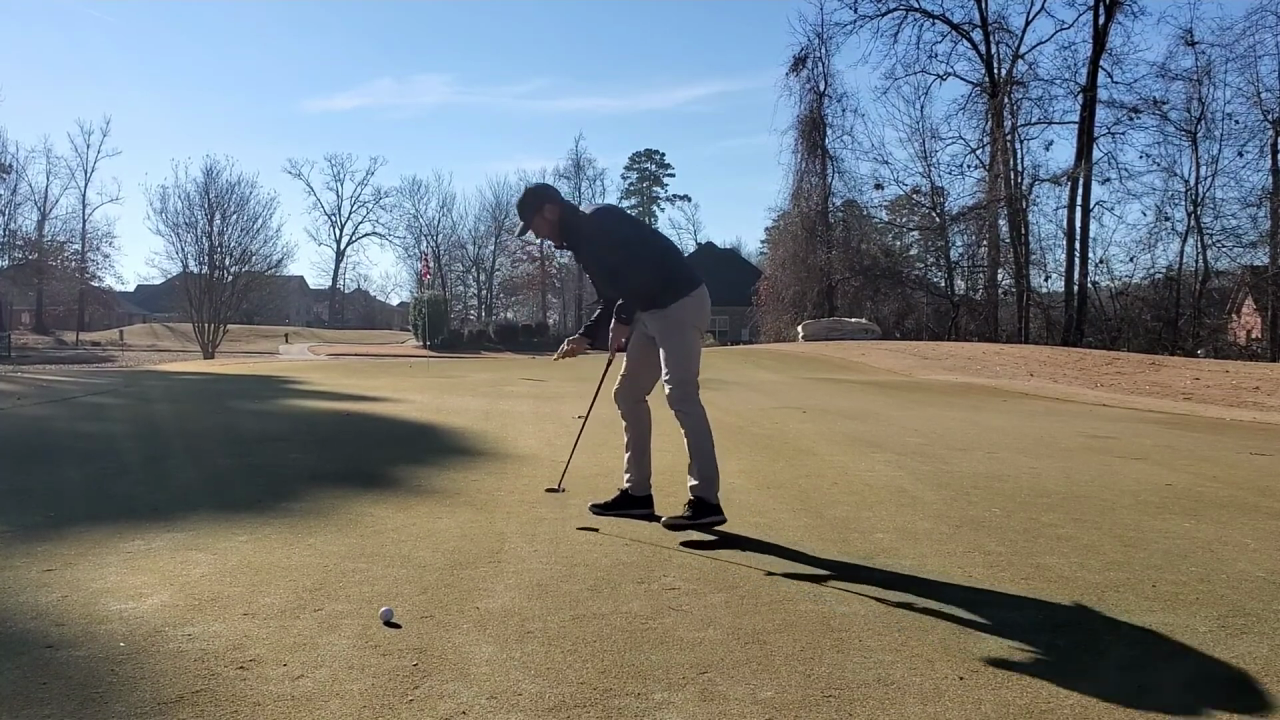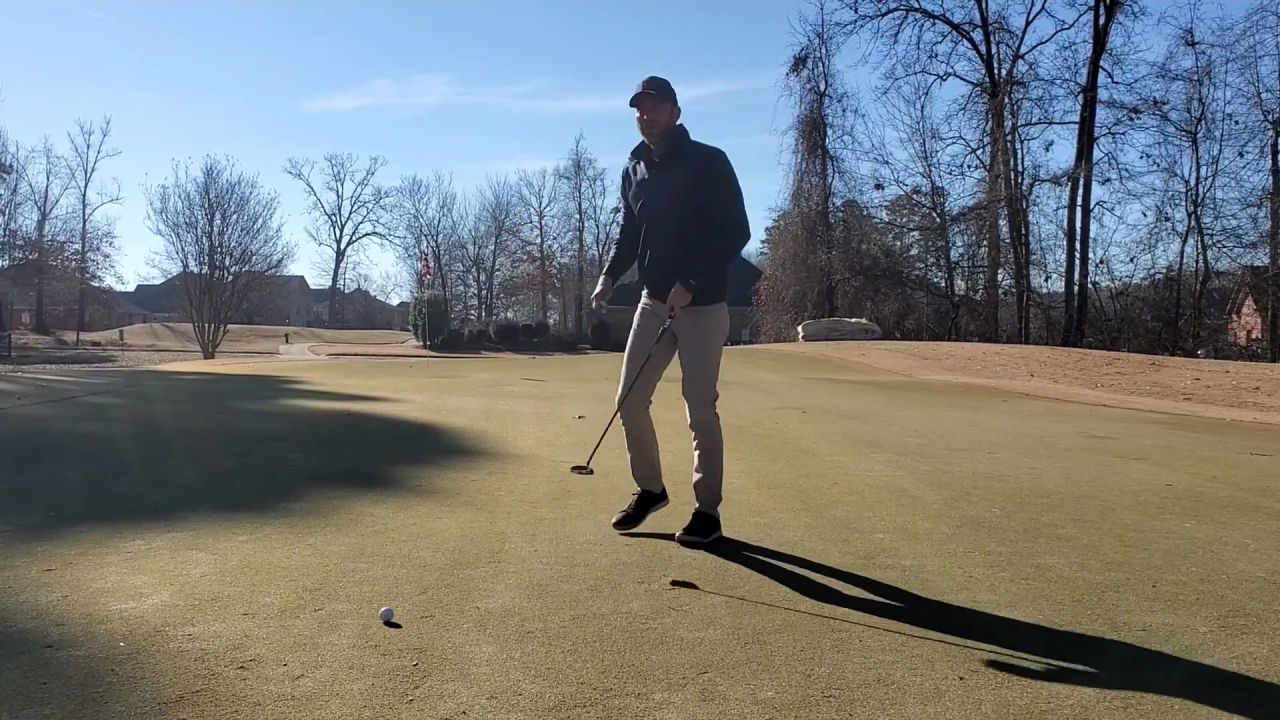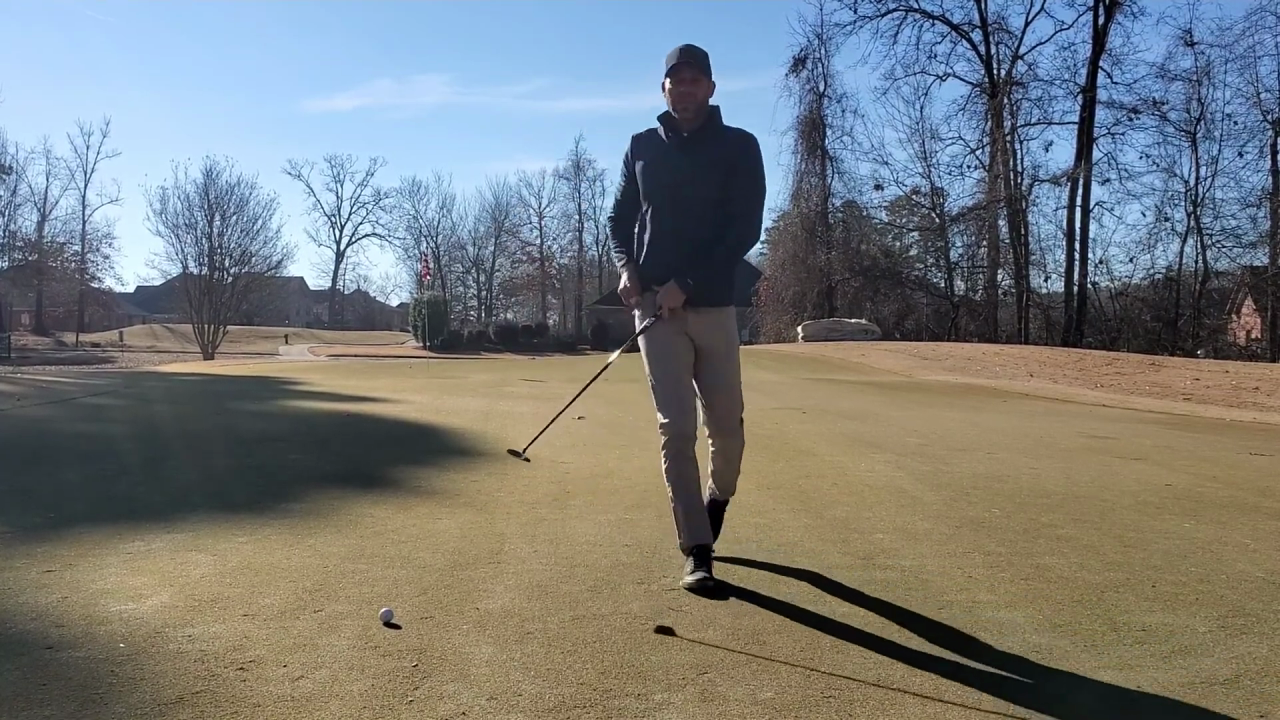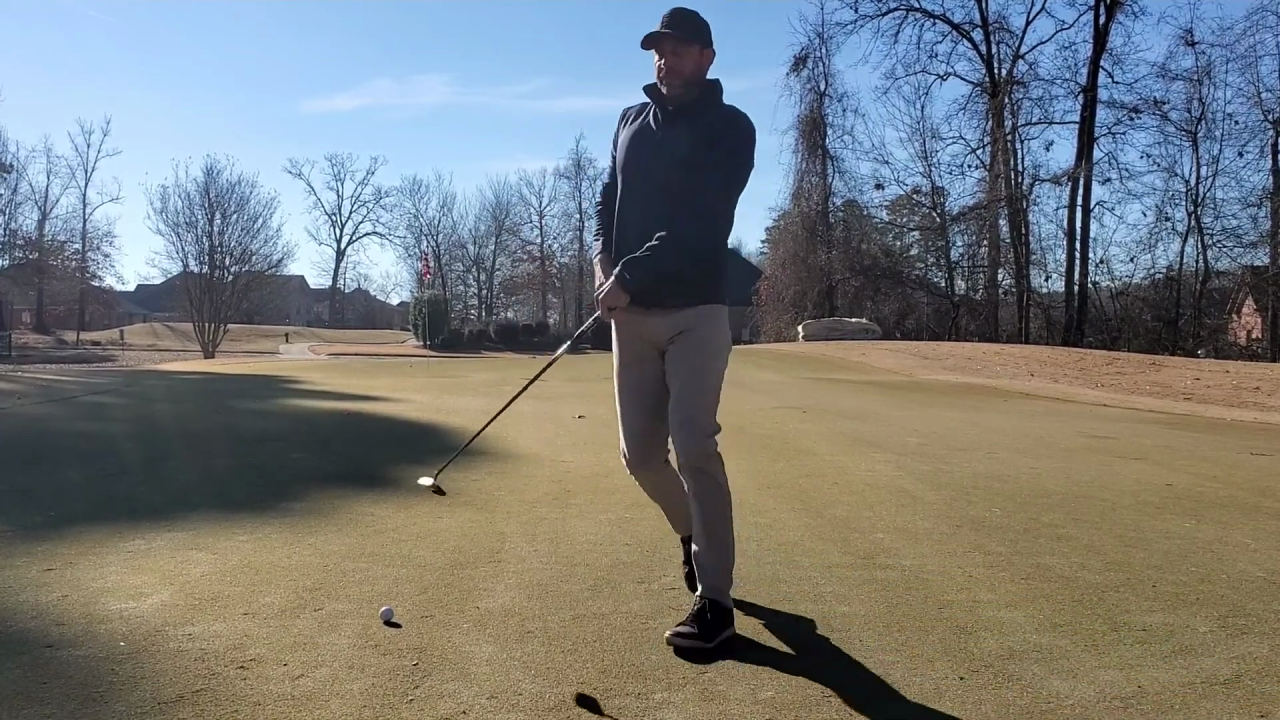
dt=0.5s
person 1, frame 1
left shoulder: (600, 221)
right shoulder: (580, 243)
left elbow: (643, 267)
right elbow: (613, 299)
left wrist: (622, 318)
right wrist: (585, 337)
left hip: (681, 303)
right hip: (651, 312)
left knee: (681, 393)
right knee: (627, 394)
left ankle: (705, 501)
right ankle: (636, 493)
person 1, frame 2
left shoulder: (708, 162)
right shoulder: (634, 171)
left elbow: (736, 233)
left wrist: (691, 284)
right wrist: (609, 277)
left hip: (703, 305)
right hip: (654, 301)
left knee: (700, 409)
right knee: (629, 400)
left ankle: (707, 511)
right ankle: (650, 489)
person 1, frame 3
left shoulder: (739, 147)
right shoulder: (641, 147)
left elbow: (744, 230)
right elbow: (620, 217)
left wrist: (686, 283)
right wrist: (626, 267)
left hip: (714, 307)
right hip: (657, 309)
left knee: (726, 423)
right knee: (676, 429)
left ankle: (718, 496)
right ankle: (697, 549)
person 1, frame 4
left shoulder: (730, 127)
right shoulder: (631, 121)
left elbow: (702, 220)
right elbow: (608, 201)
left wrist: (627, 276)
right wrist: (603, 263)
left hip: (696, 312)
right hip: (631, 313)
left knee: (695, 448)
right knee: (641, 453)
left ankle: (714, 602)
right ankle: (692, 533)
